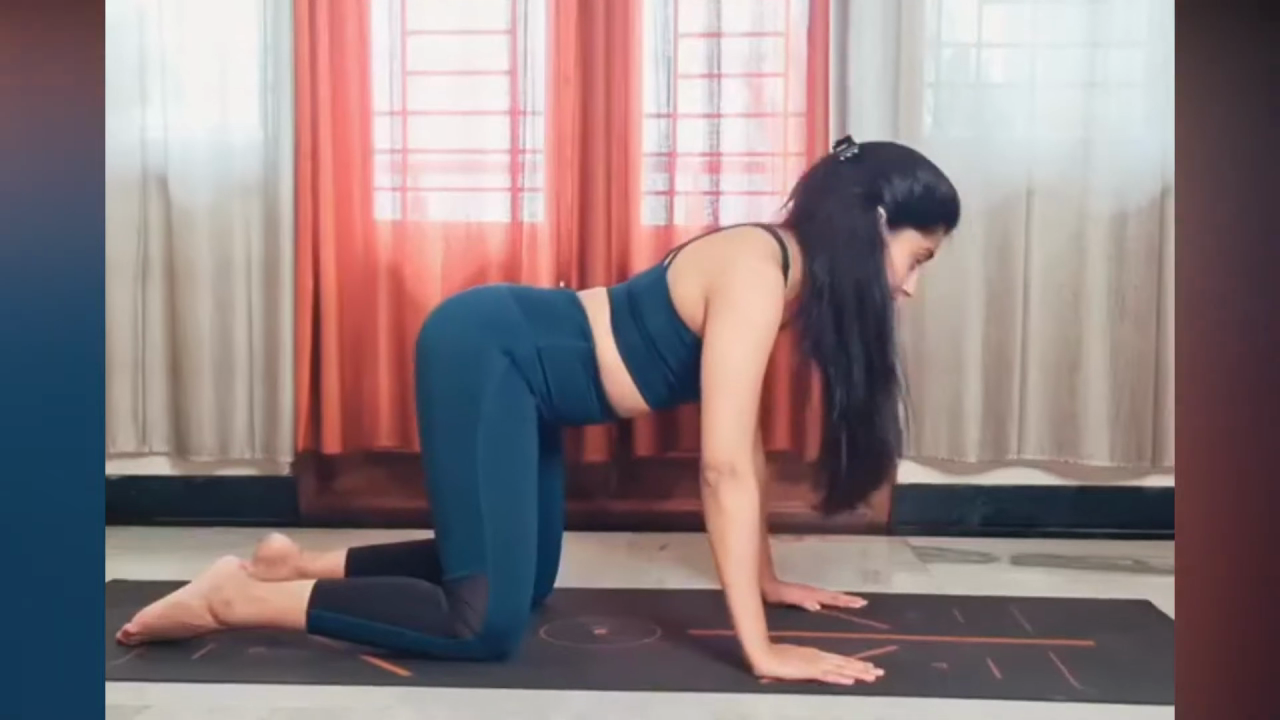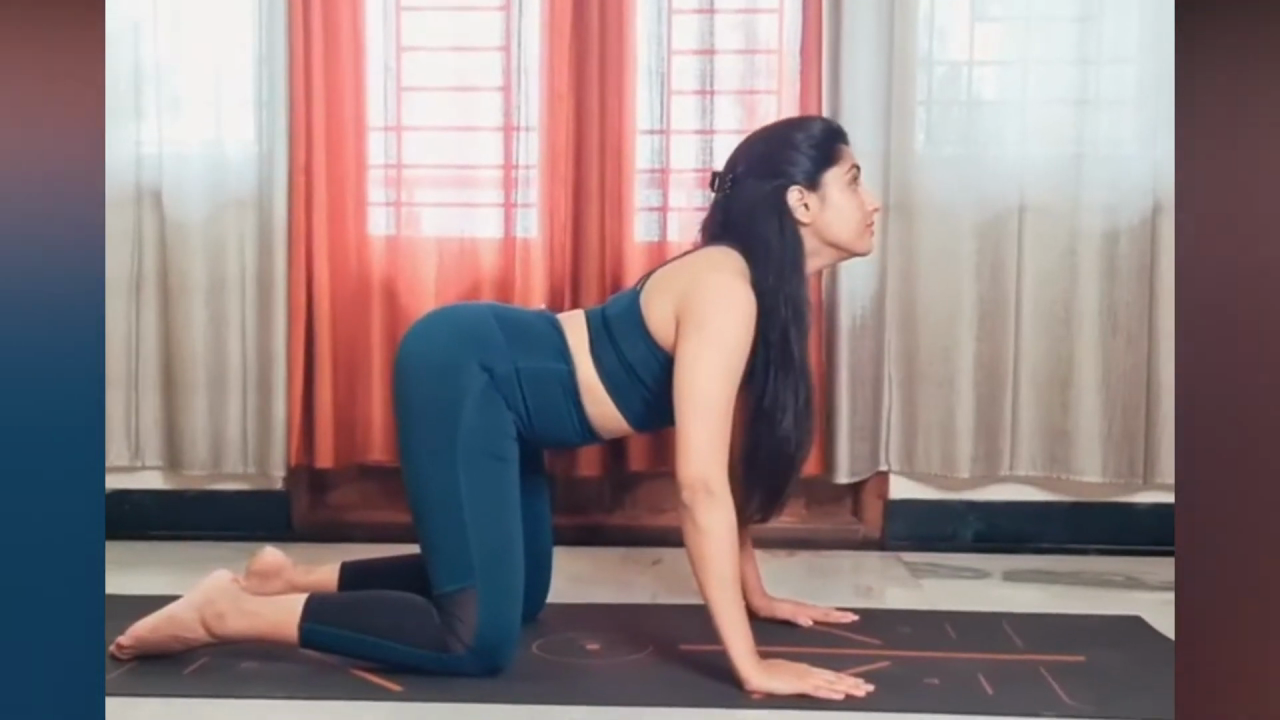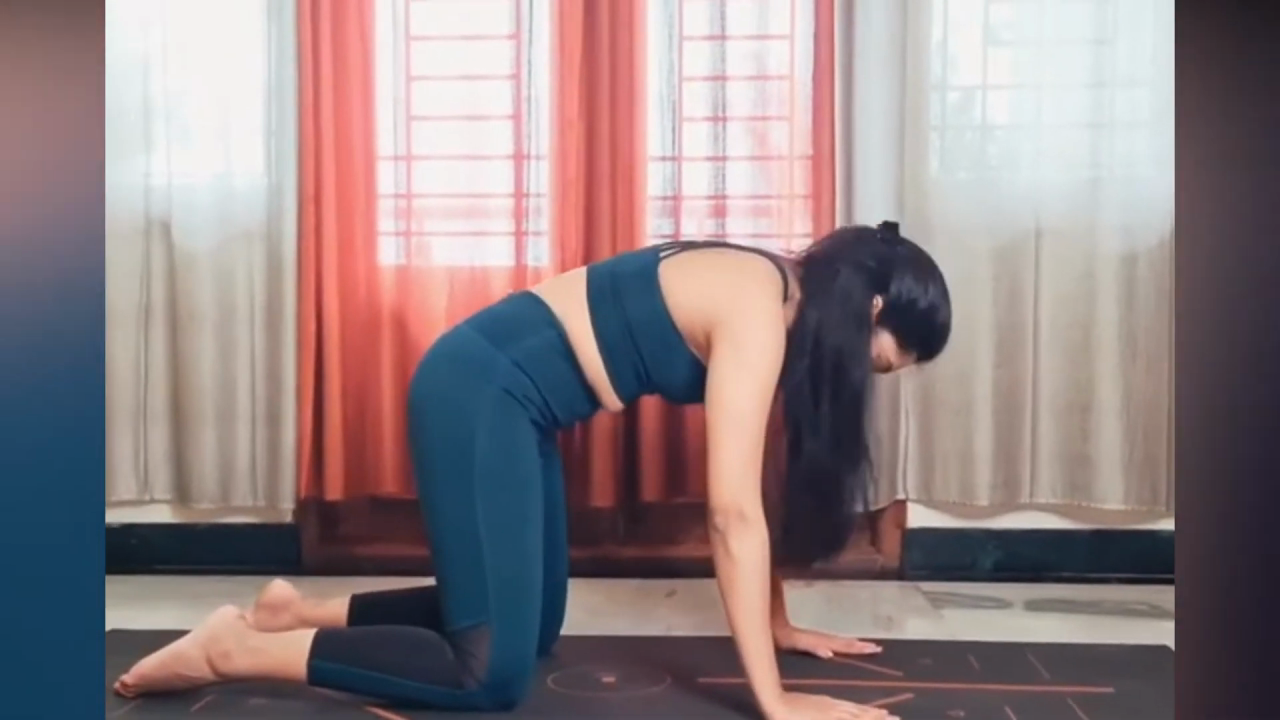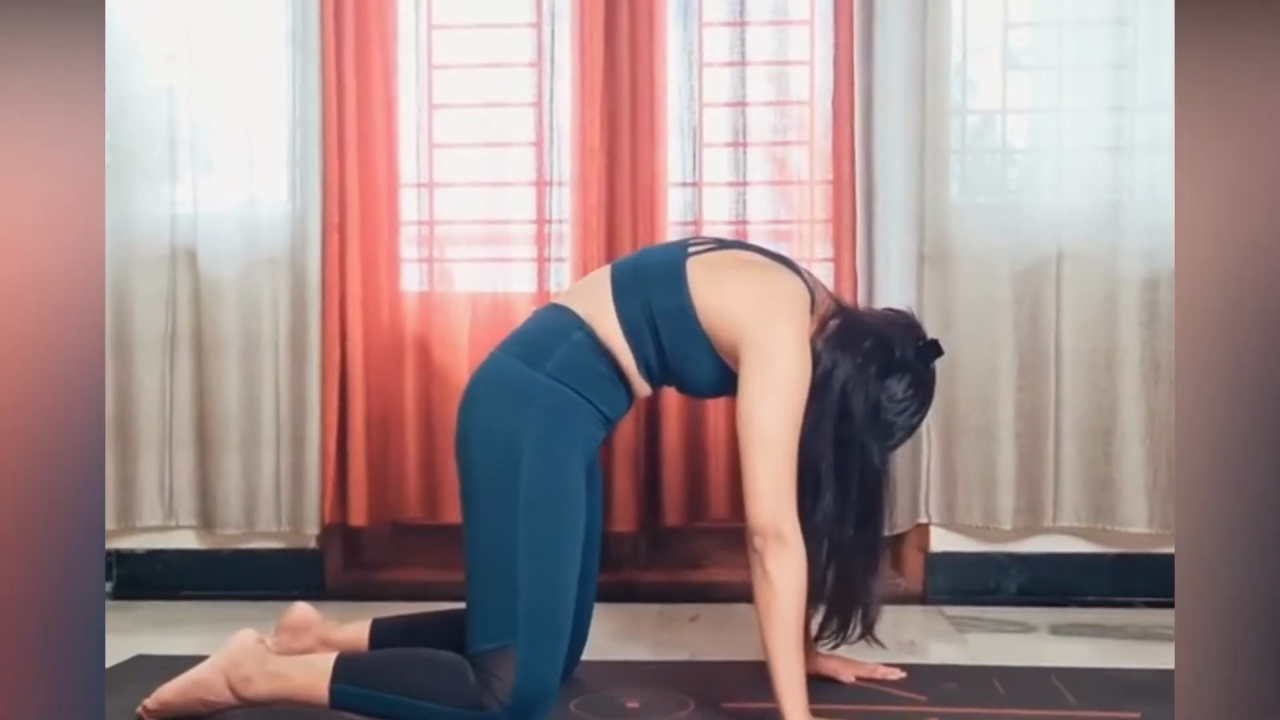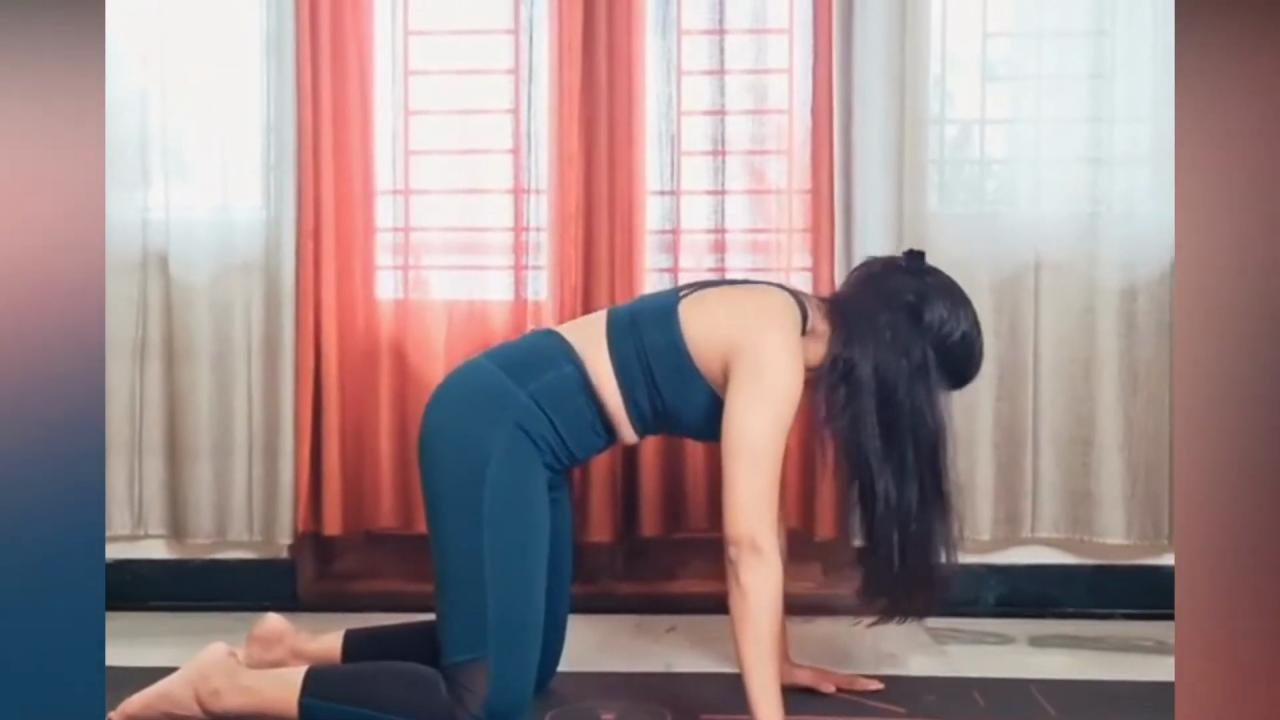
dt=1s
person 1, frame 1
left shoulder: (780, 270)
right shoulder: (758, 274)
left elbow: (743, 441)
right elbow: (723, 469)
left wrist: (762, 577)
right wrist: (758, 648)
left hip: (512, 364)
right hip: (482, 353)
left knee: (527, 576)
right knee: (488, 622)
left ankle: (300, 562)
right ankle: (239, 597)
person 1, frame 2
left shoulder: (766, 290)
right shoulder: (728, 291)
left elbow: (725, 460)
right elbow: (701, 486)
left wrist: (755, 594)
right wrist: (751, 665)
left hip: (491, 380)
right hip: (461, 371)
left knee: (520, 593)
right knee: (480, 640)
left ankle: (290, 576)
right ankle: (230, 612)
person 1, frame 3
left shoulder: (779, 298)
right shoulder: (758, 310)
left elbow: (751, 486)
right elbow: (734, 513)
left wrist: (777, 625)
left hip: (509, 395)
right hip: (478, 392)
left knee: (530, 625)
left ankle: (302, 610)
right ankle: (238, 647)
person 1, frame 4
left shoulder: (815, 316)
right shoulder: (783, 334)
left elbow: (784, 516)
right elbow: (774, 533)
left wrist: (802, 651)
left hip: (556, 410)
right hip: (530, 410)
left knee: (550, 646)
left ankle: (325, 635)
person 1, frame 5
left shoulder: (791, 332)
right shoulder: (776, 345)
left elbow: (754, 524)
right elbow: (749, 546)
left hip: (518, 432)
right hip: (491, 426)
left ankle: (296, 646)
